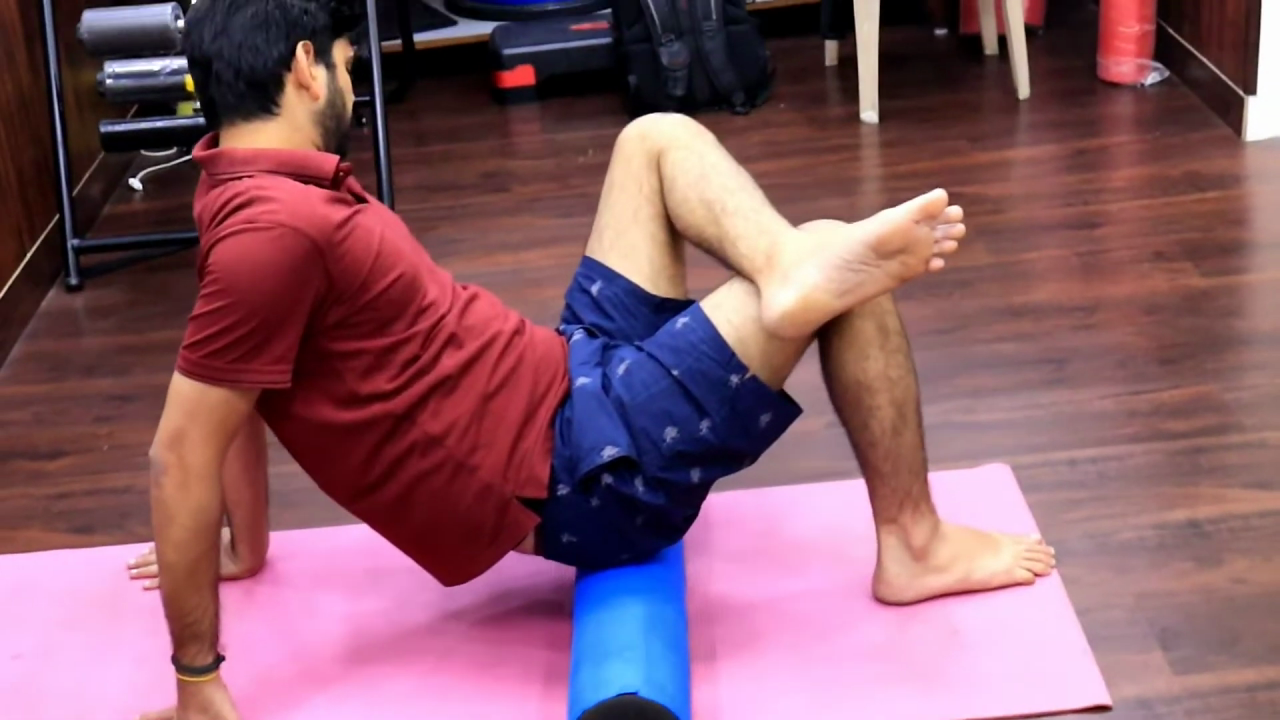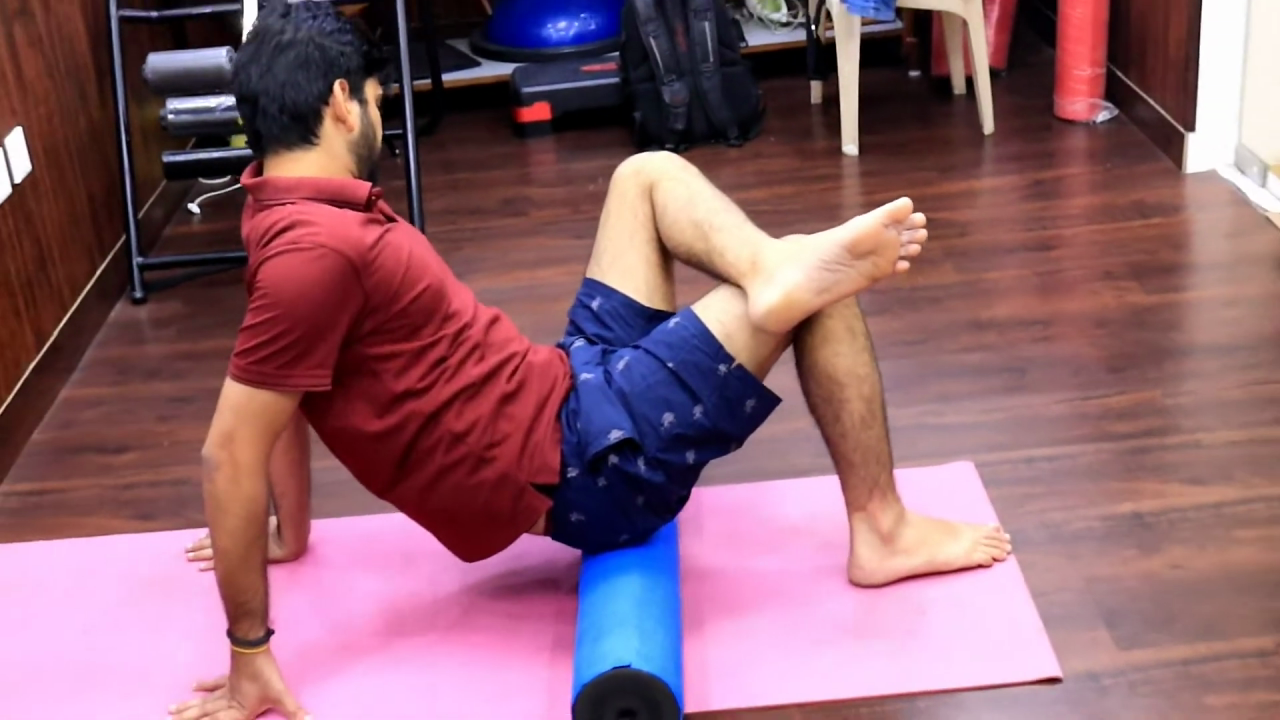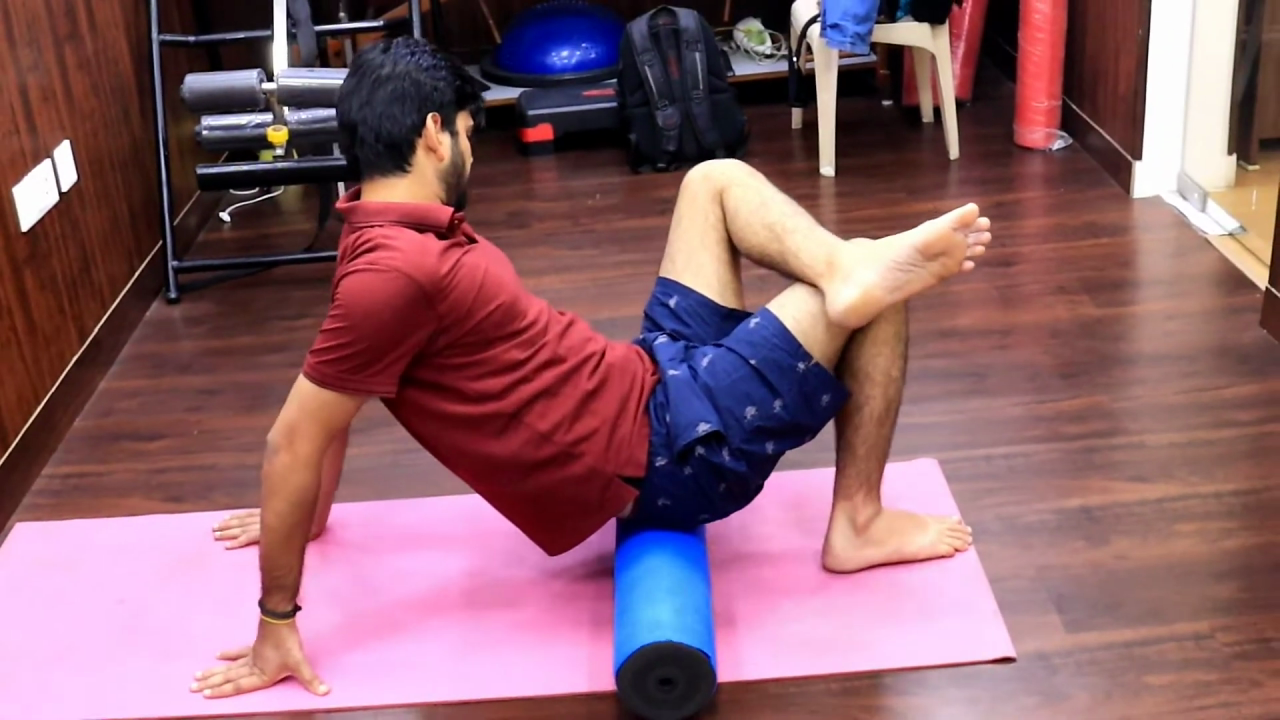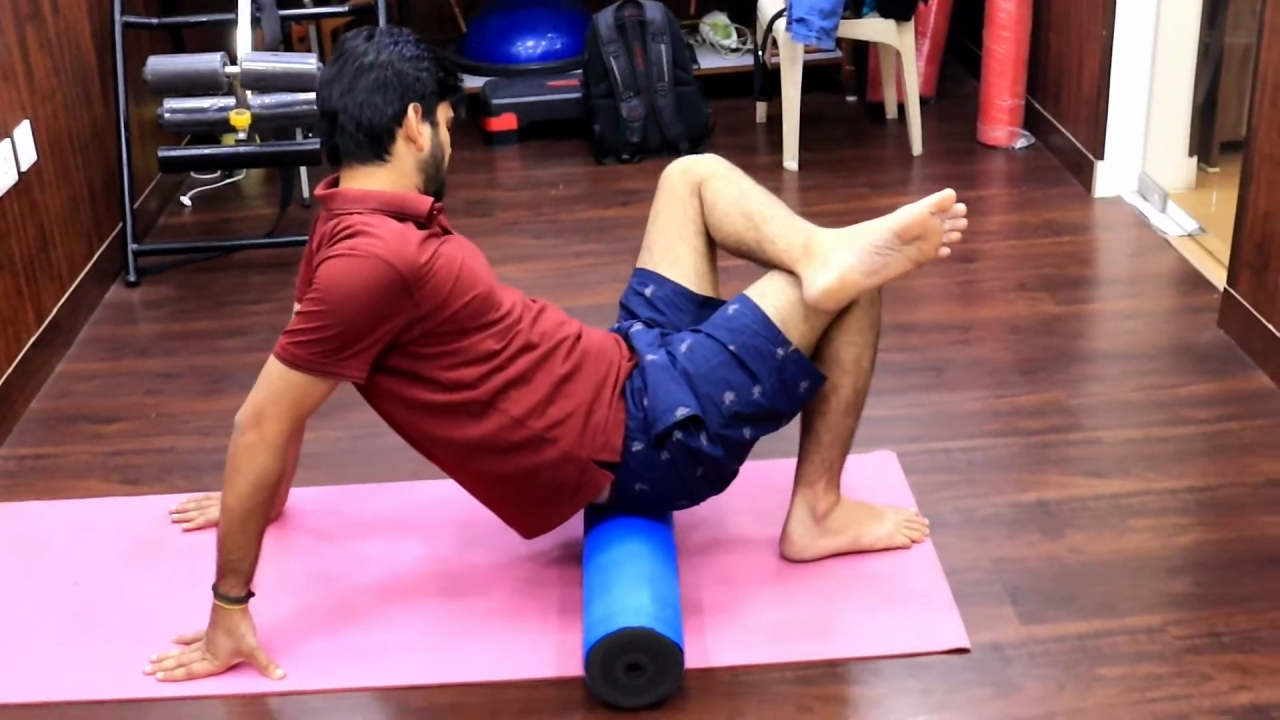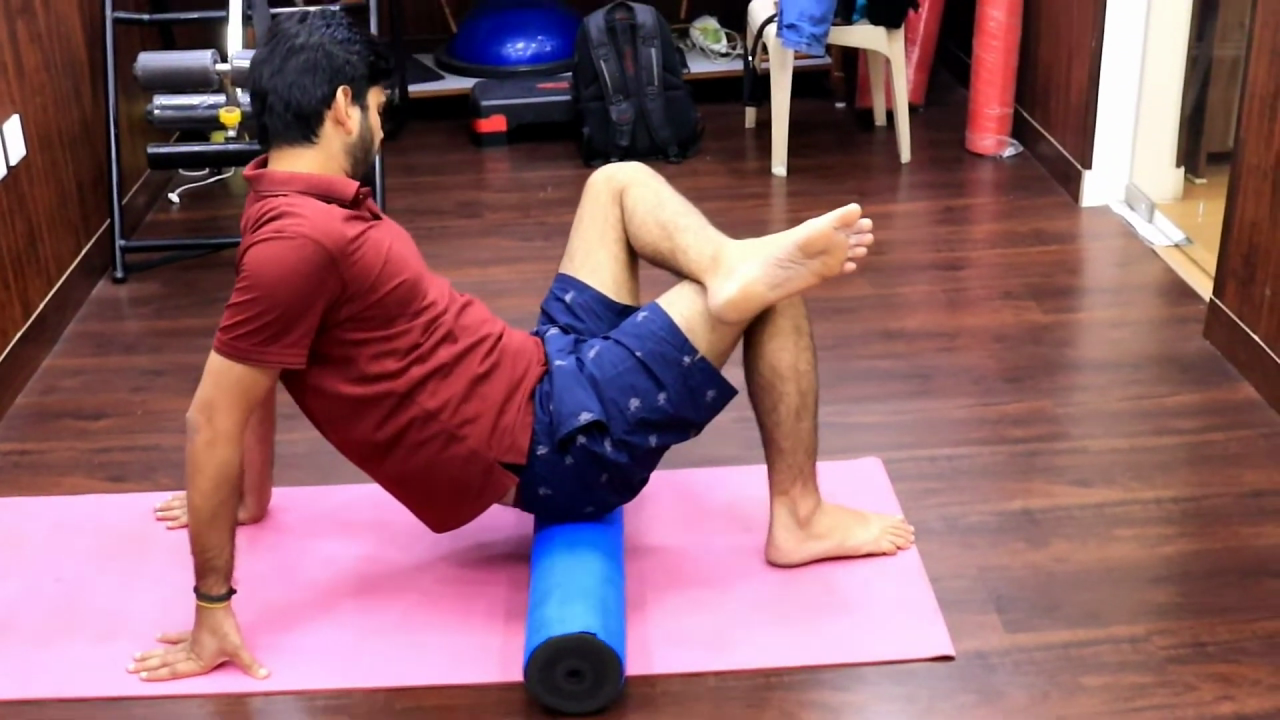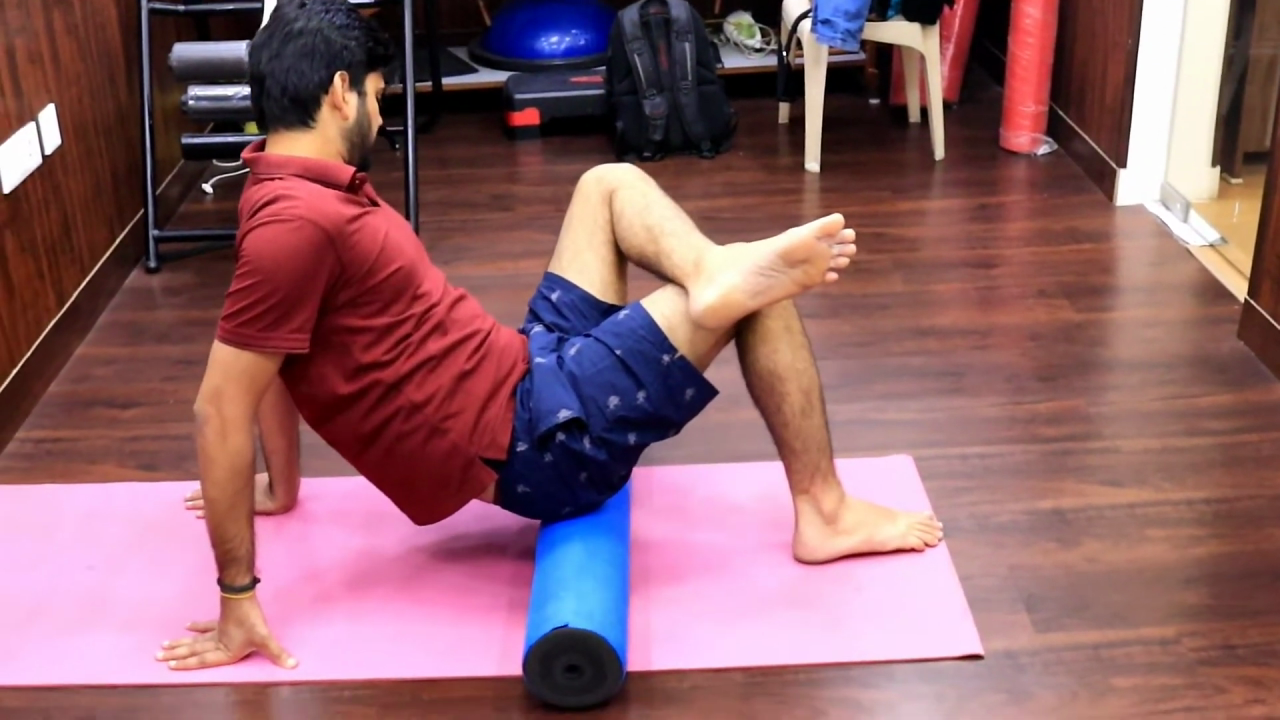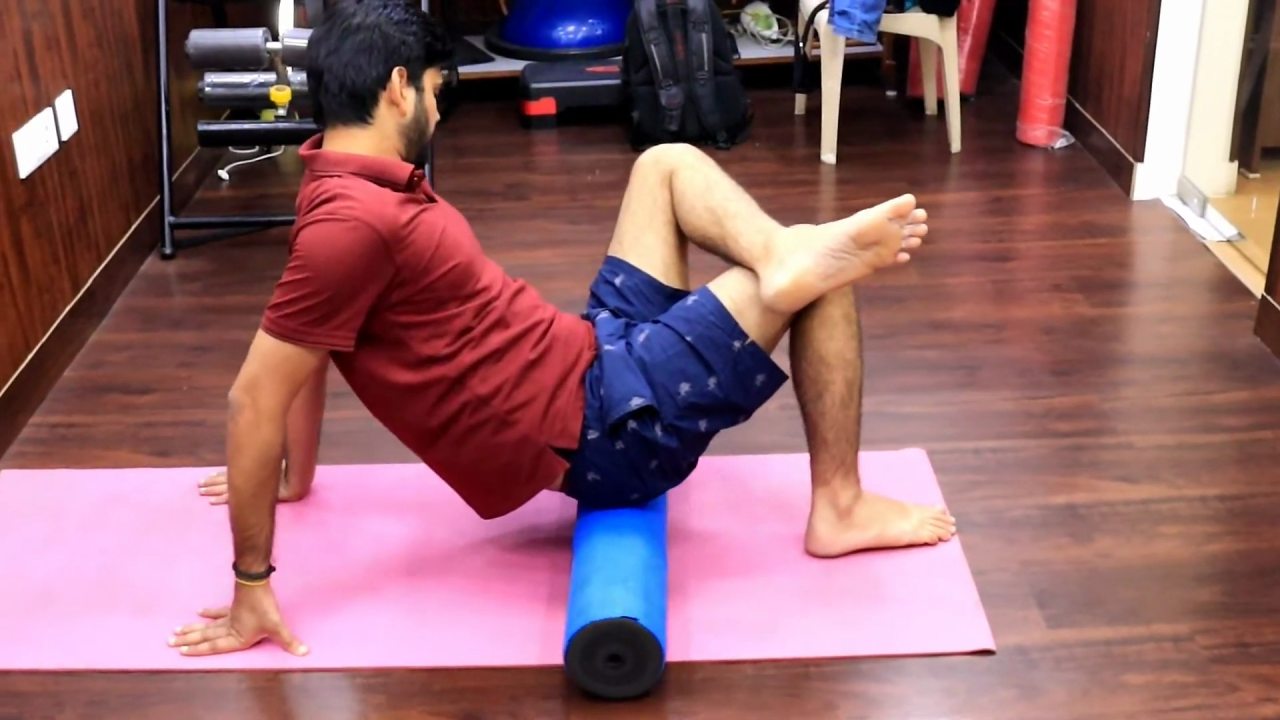
dt=0.7s
person 1, frame 1
left shoulder: (257, 187)
right shoulder: (277, 228)
left elbow: (241, 401)
right elbow: (181, 457)
left wrist: (246, 546)
left hip: (577, 377)
right hip: (588, 471)
left knee: (657, 141)
right knee: (840, 270)
left ankle: (792, 277)
right ankle: (914, 546)
person 1, frame 2
left shoulder: (296, 212)
right shoulder: (318, 249)
left elbow: (284, 405)
right elbow: (229, 453)
left wrist: (291, 532)
left hip: (578, 388)
right hip: (586, 461)
left knee: (650, 175)
right knee: (819, 289)
left ankle: (775, 270)
right ankle: (884, 529)
person 1, frame 3
left shoulder: (389, 234)
right shoulder: (398, 271)
left elbow: (329, 386)
right elbow: (293, 442)
right wrist: (276, 627)
left hip: (652, 381)
right hip: (669, 449)
left knee: (716, 181)
right knee: (874, 295)
left ankle: (846, 268)
right ankle: (861, 521)
person 1, frame 4
left shoulder: (357, 222)
right shoulder: (376, 257)
left elbow: (298, 349)
right elbow: (261, 421)
right wrist: (230, 610)
left hip: (625, 369)
right hip: (644, 431)
left knee: (696, 175)
right knee: (852, 282)
left ankle: (824, 252)
right ankle: (821, 510)
person 1, frame 5
left shoulder: (296, 203)
right shoulder: (301, 238)
left elbow: (253, 366)
right elbow: (213, 418)
left wrist: (253, 497)
right wrist: (213, 608)
left hip: (547, 370)
right hip: (554, 441)
left knee: (620, 183)
right knee: (774, 289)
left ankle: (729, 268)
right ankle: (801, 517)
person 1, frame 6
left shoulder: (297, 190)
right shoulder: (298, 222)
left elbow: (275, 363)
right elbow: (220, 409)
left wrist: (282, 486)
right wrist: (236, 599)
left hip: (532, 372)
right hip: (533, 439)
left knee: (611, 185)
right knee: (762, 294)
left ankle: (716, 274)
right ankle: (824, 510)
person 1, frame 7
left shoulder: (353, 183)
right shoulder: (354, 221)
left elbow: (303, 350)
right elbow: (255, 399)
left wrist: (298, 475)
right wrist: (252, 587)
left hip: (595, 355)
right hip: (602, 426)
left knee: (671, 164)
right knee: (824, 279)
left ankle: (786, 258)
right ankle: (840, 506)
